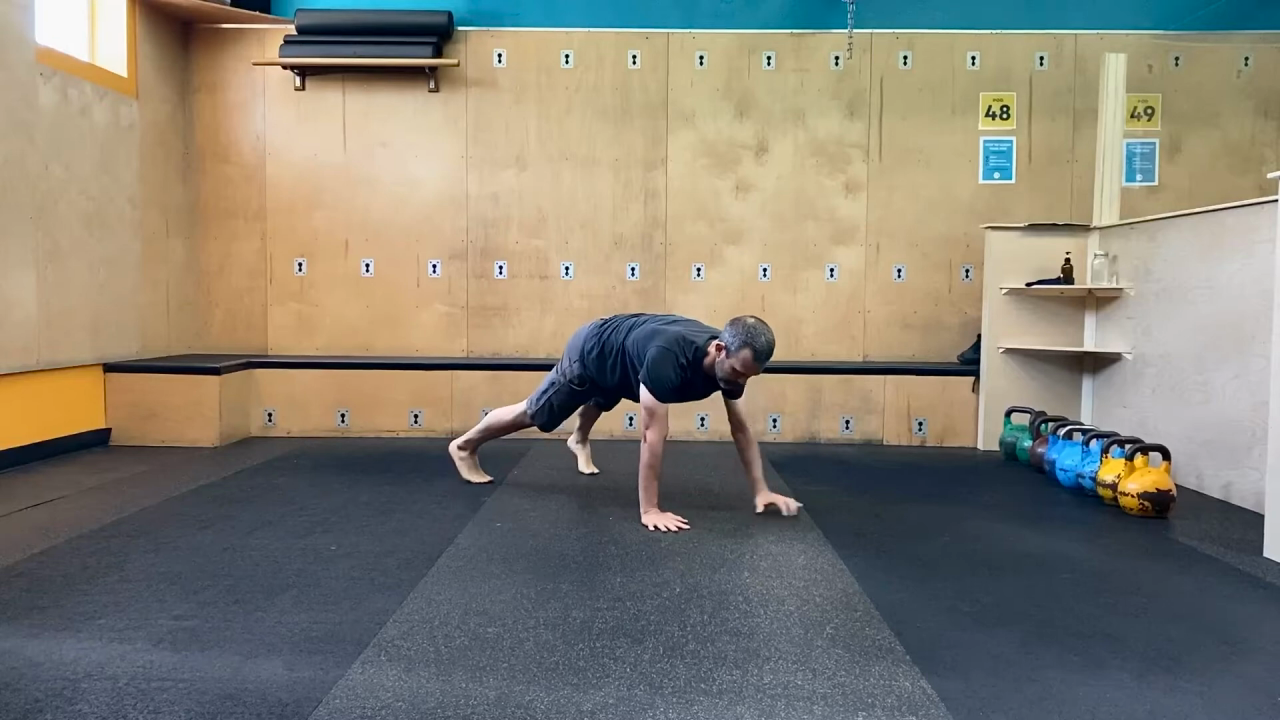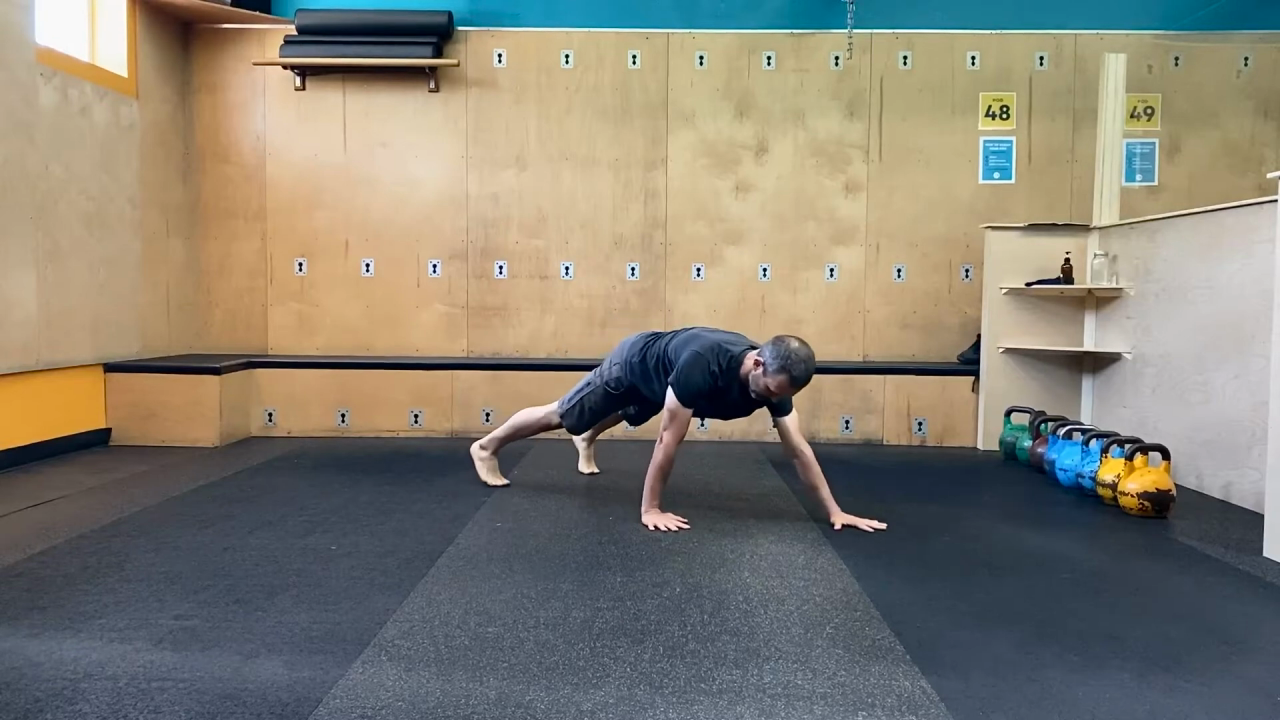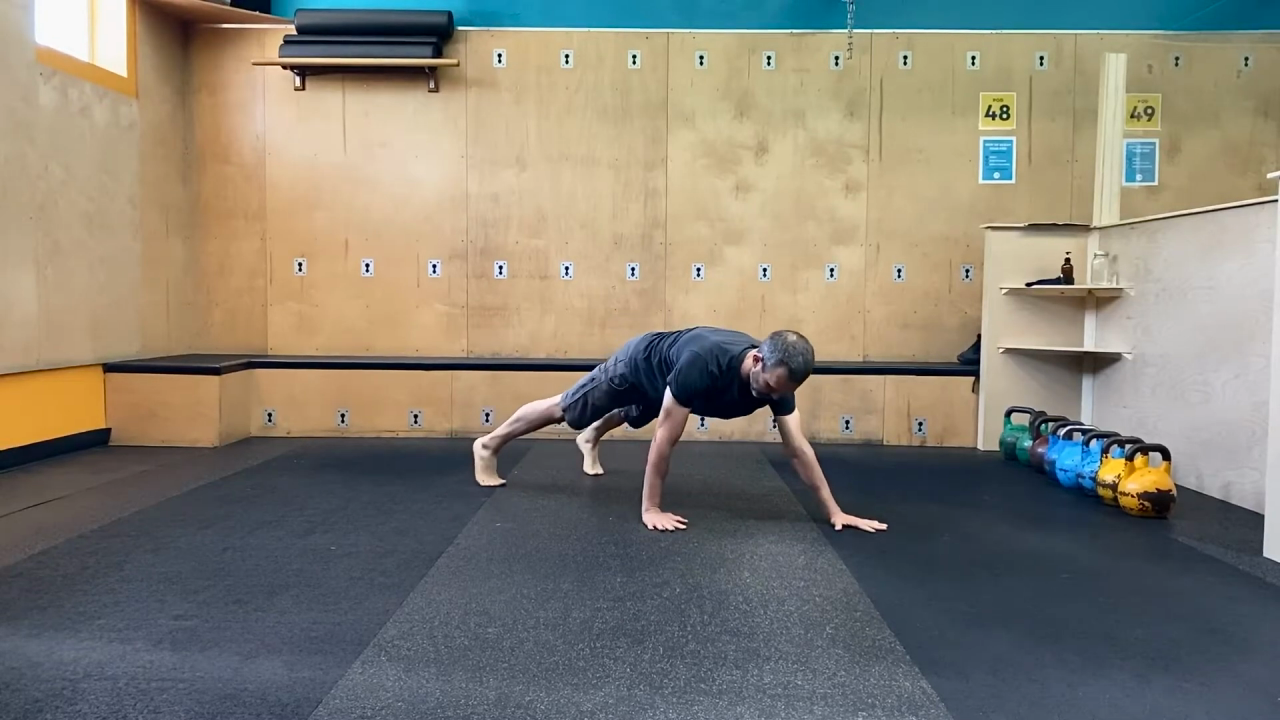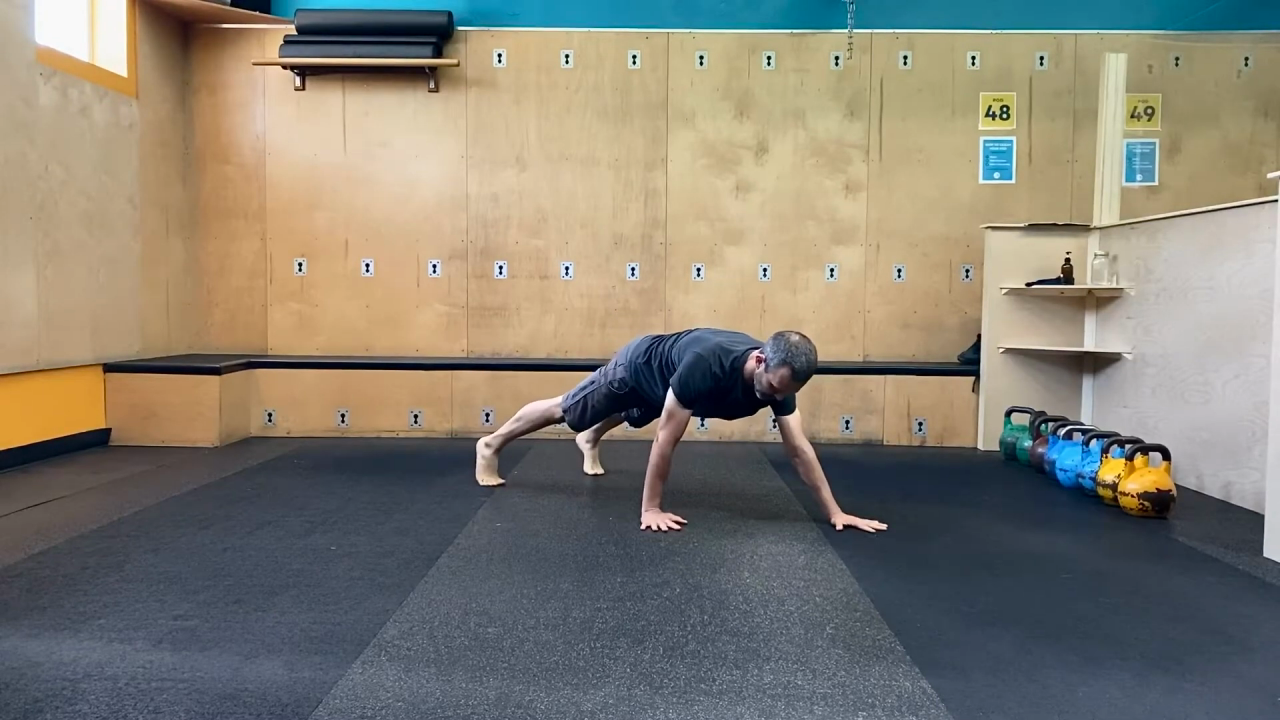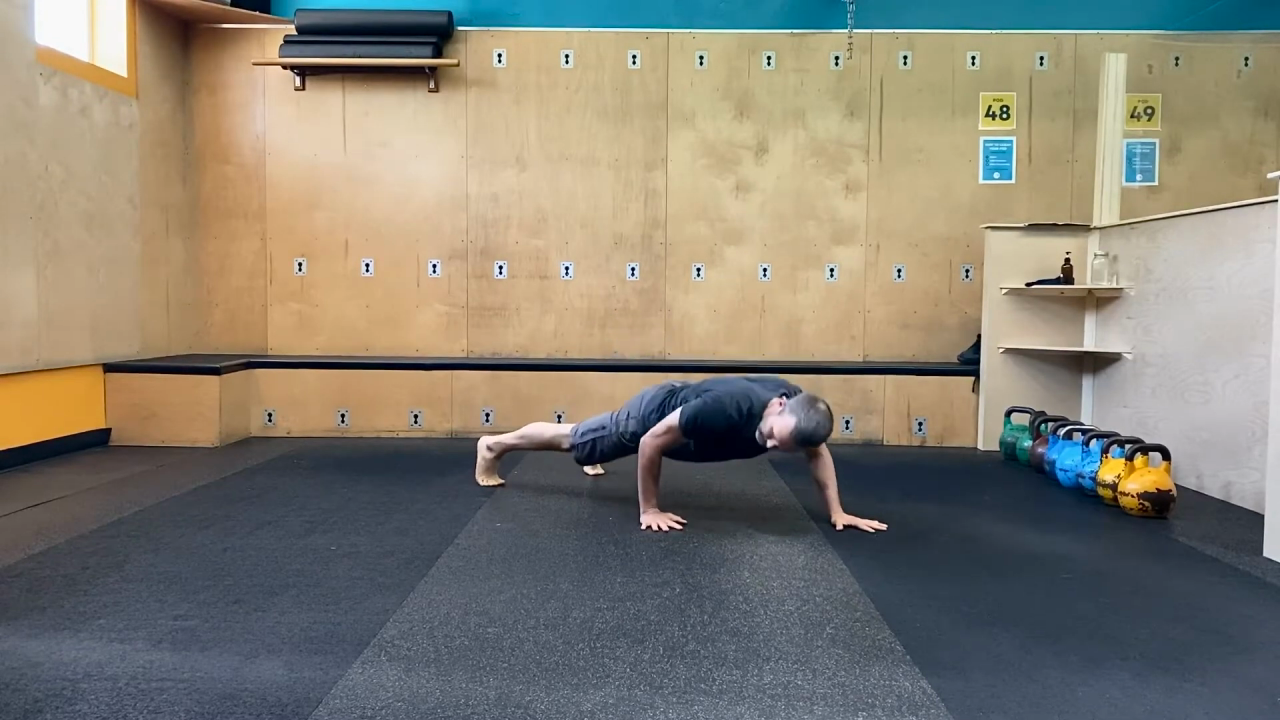
dt=0.7s
person 1, frame 1
left shoulder: (728, 360)
right shoulder: (670, 357)
left elbow: (741, 427)
right elbow: (654, 435)
left wrist: (762, 490)
right wrist: (650, 511)
left hip: (617, 359)
right hip: (591, 351)
left knee: (601, 400)
right knee: (531, 414)
left ankle: (580, 441)
right ankle: (464, 447)
person 1, frame 2
left shoulder: (773, 380)
right shoulder: (703, 364)
left elbow: (798, 447)
right elbow: (669, 438)
left wrist: (835, 511)
right wrist: (650, 510)
left hip: (651, 384)
right hip: (633, 362)
left knee: (626, 414)
right knee: (561, 415)
left ankle: (587, 441)
right ankle: (487, 448)
person 1, frame 3
left shoulder: (776, 376)
right shoulder: (703, 363)
left elbow: (798, 448)
right elbow: (664, 438)
left wrist: (834, 511)
right wrist: (651, 509)
left hip: (660, 382)
right hip: (638, 363)
left knee: (631, 415)
right knee: (564, 408)
left ankle: (590, 439)
right ankle: (489, 446)
person 1, frame 4
left shoulder: (778, 377)
right shoulder: (707, 364)
left elbow: (799, 448)
right elbow: (666, 440)
left wrist: (834, 512)
right wrist: (650, 510)
left hip: (660, 384)
right hip: (637, 367)
left knee: (630, 416)
right knee: (564, 410)
left ankle: (590, 439)
right ankle: (491, 446)
person 1, frame 5
left shoulder: (797, 408)
right shoulder: (727, 409)
left elbow: (820, 452)
right elbow: (650, 443)
left wrist: (837, 511)
right wrist: (648, 511)
left hip: (681, 406)
right hip: (653, 414)
right knee: (569, 438)
left ankle: (601, 428)
right ankle: (493, 446)
